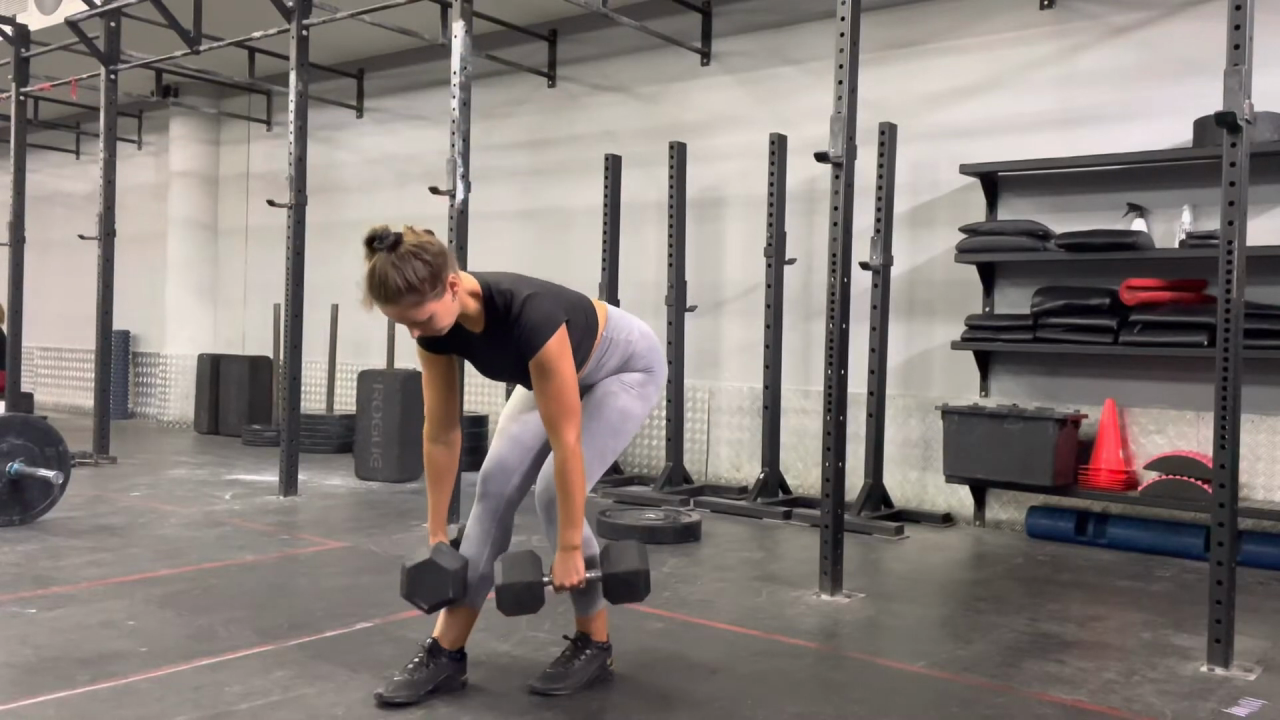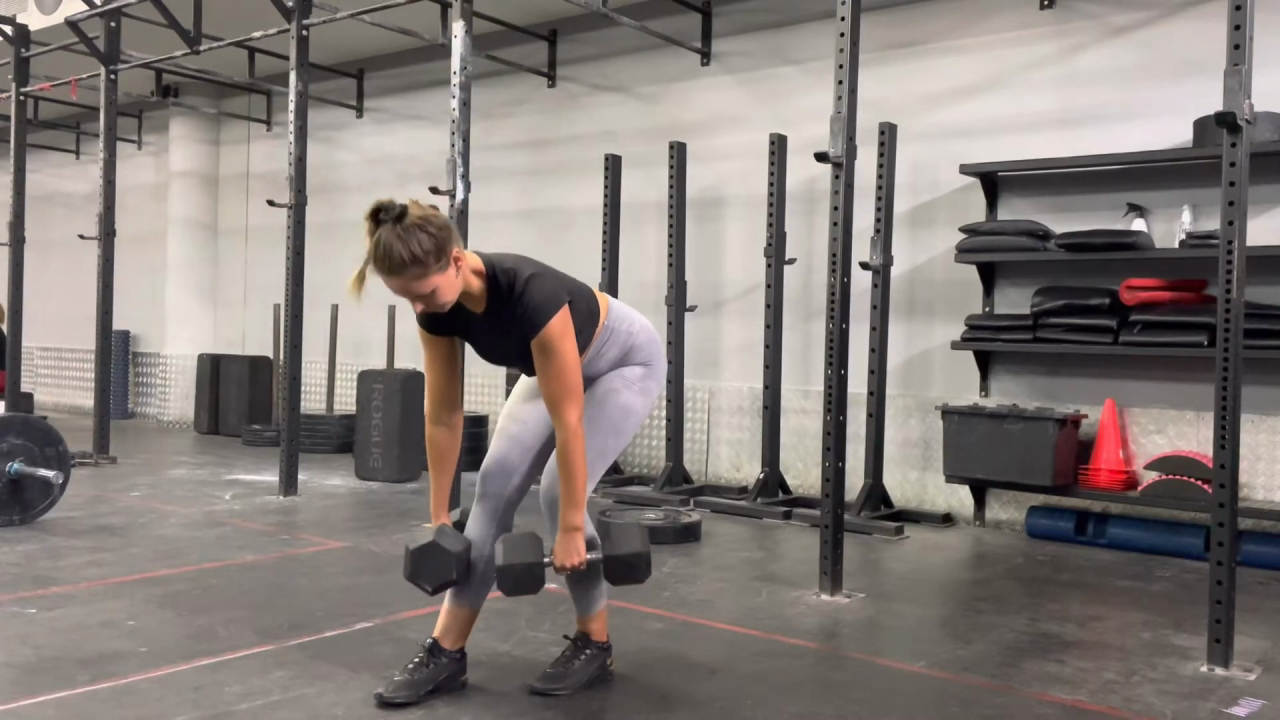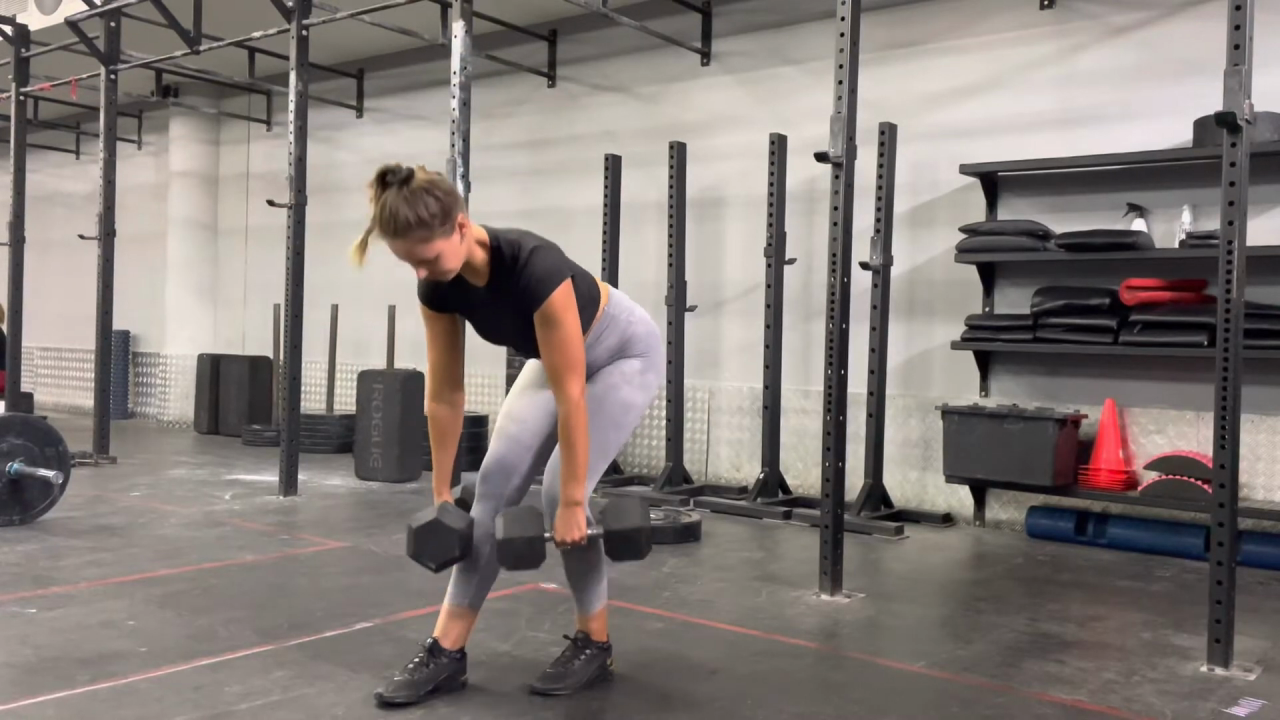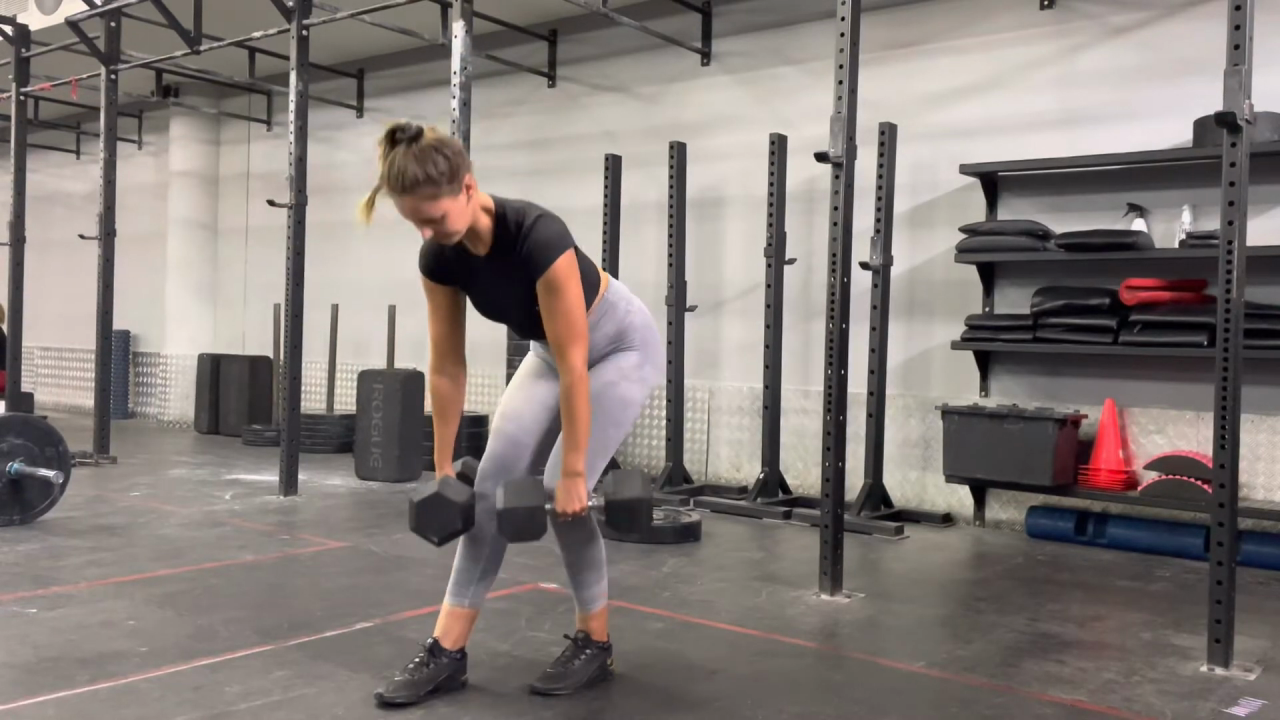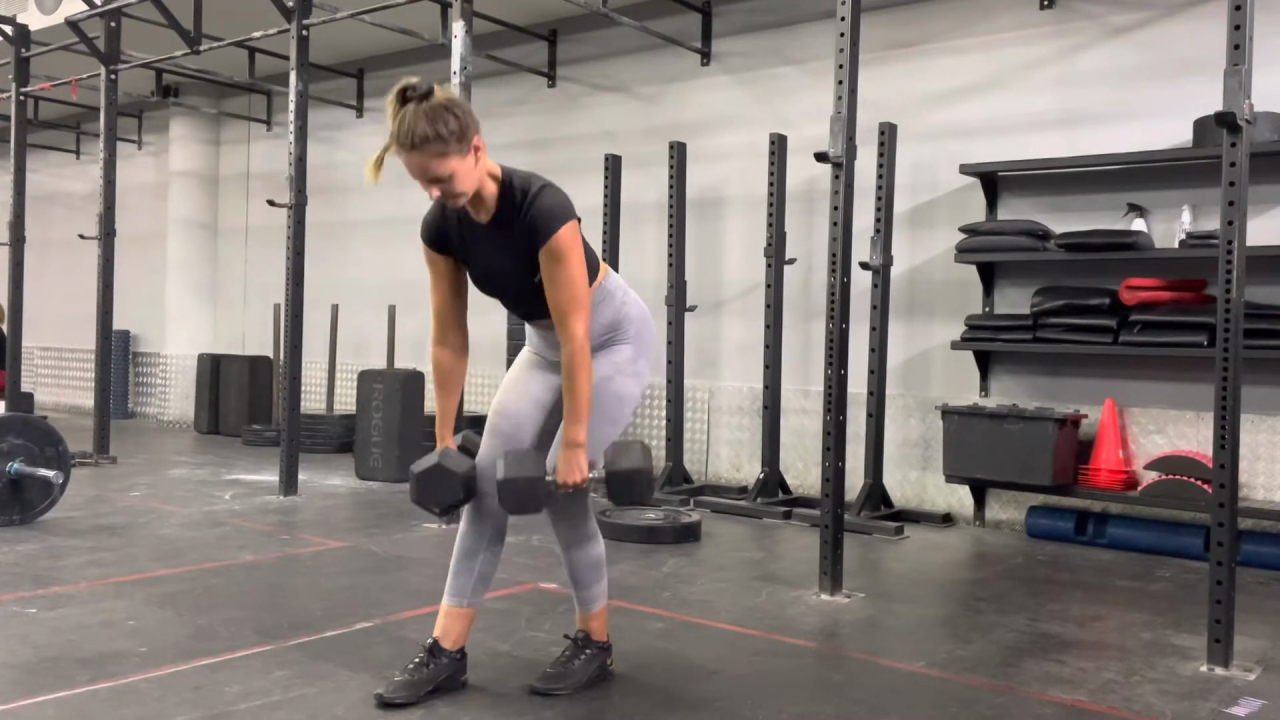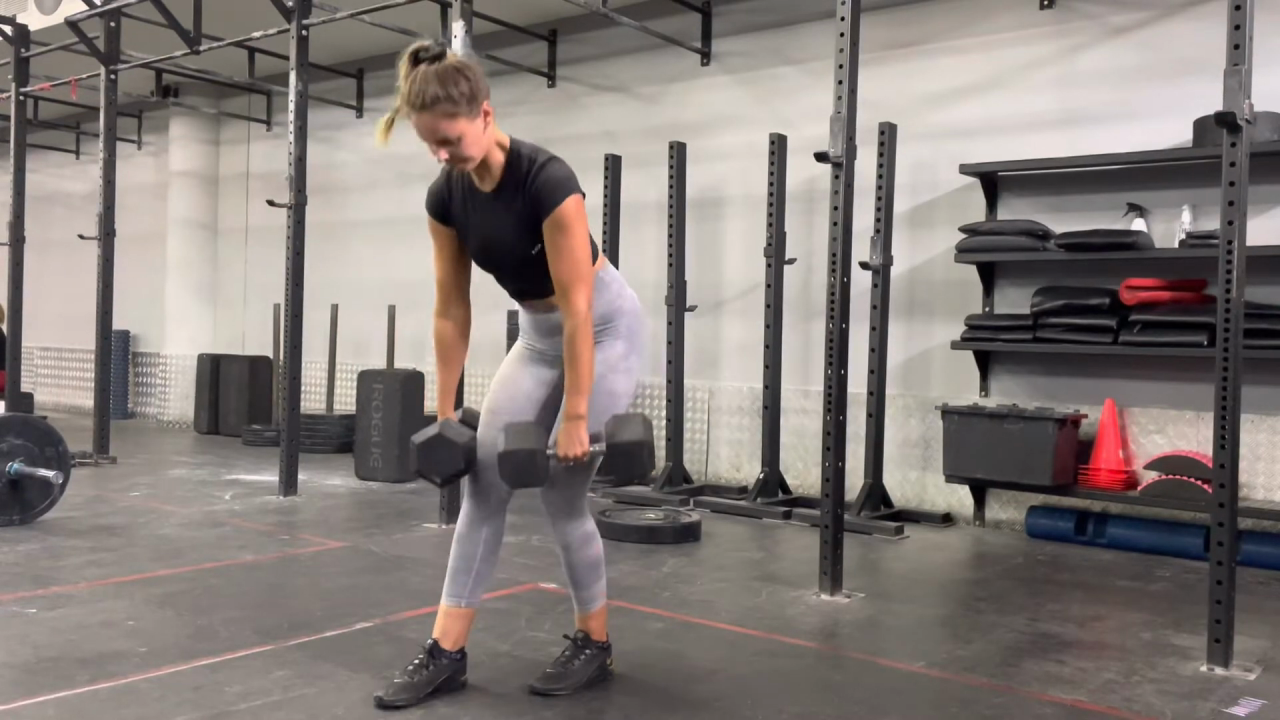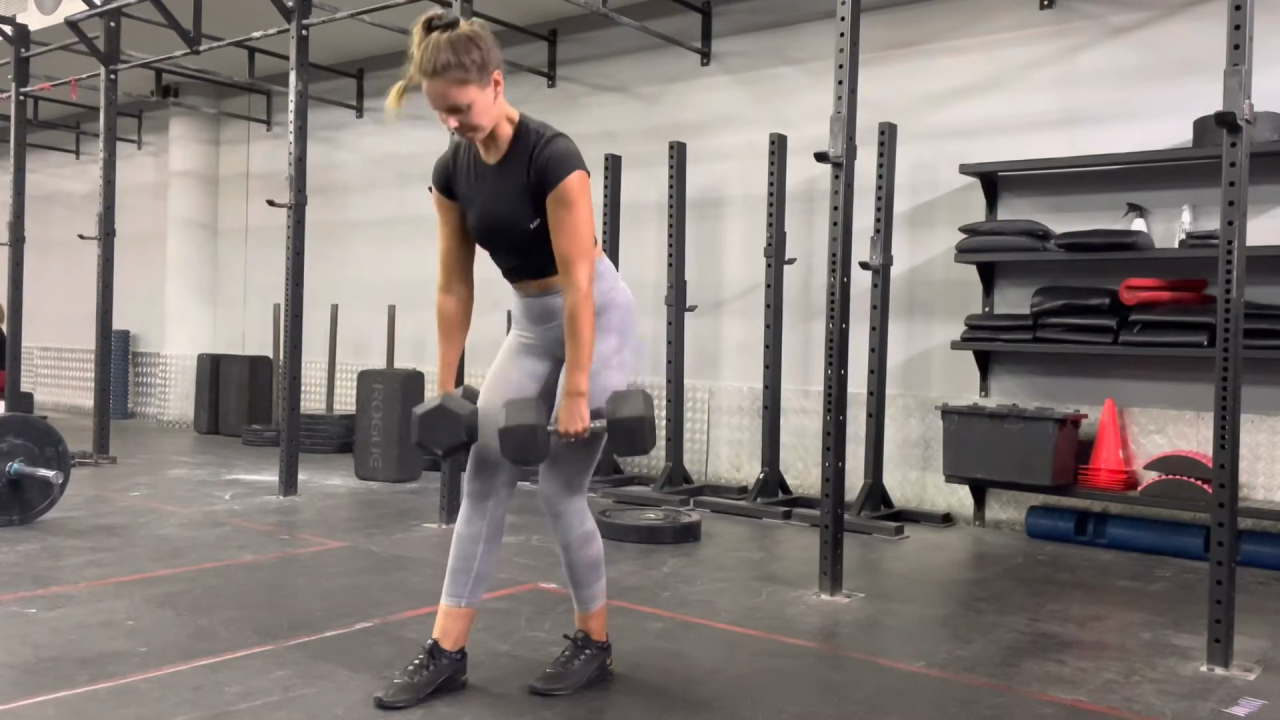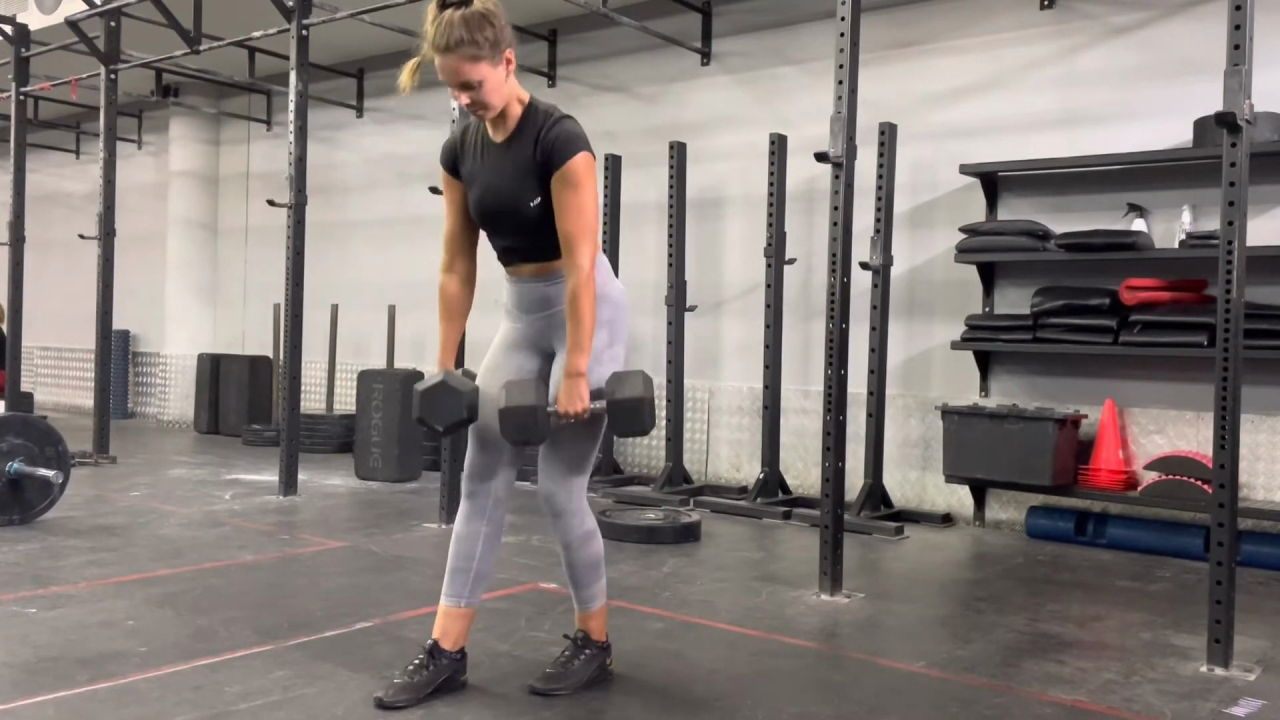
dt=0.1s
person 1, frame 1
left shoulder: (528, 313)
right shoulder: (438, 328)
left elbow: (566, 442)
right elbow: (441, 434)
left wrist: (570, 550)
right wrist: (437, 535)
left hip: (625, 368)
right hip: (558, 373)
left knee: (552, 494)
right knee: (494, 486)
left ankle: (595, 644)
right ankle: (446, 651)
person 1, frame 2
left shoulder: (531, 293)
right shoulder: (439, 309)
left elbow: (568, 422)
right elbow: (443, 416)
left wrist: (571, 528)
right wrist: (438, 517)
left hip: (625, 361)
right hip: (554, 360)
left knee: (557, 491)
right knee: (495, 484)
left ankle: (594, 643)
right ankle: (446, 650)
person 1, frame 3
left shoulder: (535, 266)
right shoulder: (439, 287)
left elbow: (571, 396)
right elbow: (445, 393)
left wrist: (572, 504)
right wrist: (441, 494)
left hip: (624, 354)
right hip: (549, 363)
left knee: (555, 500)
right knee: (493, 488)
left ankle: (594, 644)
right ankle: (446, 651)
person 1, frame 4
left shoulder: (537, 236)
right shoulder: (440, 256)
left elbow: (574, 367)
right elbow: (447, 367)
left wrist: (573, 473)
right wrist: (443, 468)
left hip: (621, 347)
right hip: (547, 352)
left knee: (561, 493)
right knee: (492, 483)
left ankle: (595, 643)
right ankle: (448, 649)
person 1, frame 5
left shoulder: (541, 206)
right shoulder: (442, 225)
left elbow: (577, 337)
right elbow: (449, 339)
left wrist: (574, 445)
right wrist: (445, 439)
left hip: (613, 337)
right hip: (541, 346)
left knee: (563, 492)
right knee: (486, 482)
left ankle: (595, 644)
right ankle: (446, 650)
person 1, frame 6
left shoulder: (547, 178)
right shoulder: (446, 196)
left elbow: (578, 311)
right elbow: (451, 312)
left wrist: (575, 417)
right wrist: (445, 413)
left hip: (606, 329)
right hip: (536, 335)
left knee: (560, 485)
right knee: (485, 477)
left ankle: (594, 642)
right ankle: (447, 650)
person 1, frame 7
left shoulder: (552, 155)
right shoulder: (453, 168)
left elbow: (579, 283)
right elbow: (454, 285)
left wrist: (577, 395)
right wrist: (446, 386)
left hip: (598, 320)
right hip: (527, 324)
left knee: (559, 491)
right knee: (483, 483)
left ankle: (594, 643)
right ankle: (447, 650)
person 1, frame 8
left shoulder: (559, 137)
right shoulder: (460, 149)
left elbow: (581, 264)
right elbow: (456, 266)
left wrist: (577, 373)
right wrist: (446, 367)
left hip: (588, 312)
right hip: (519, 316)
left knee: (559, 488)
right knee: (481, 480)
left ankle: (594, 643)
right ankle: (446, 649)
